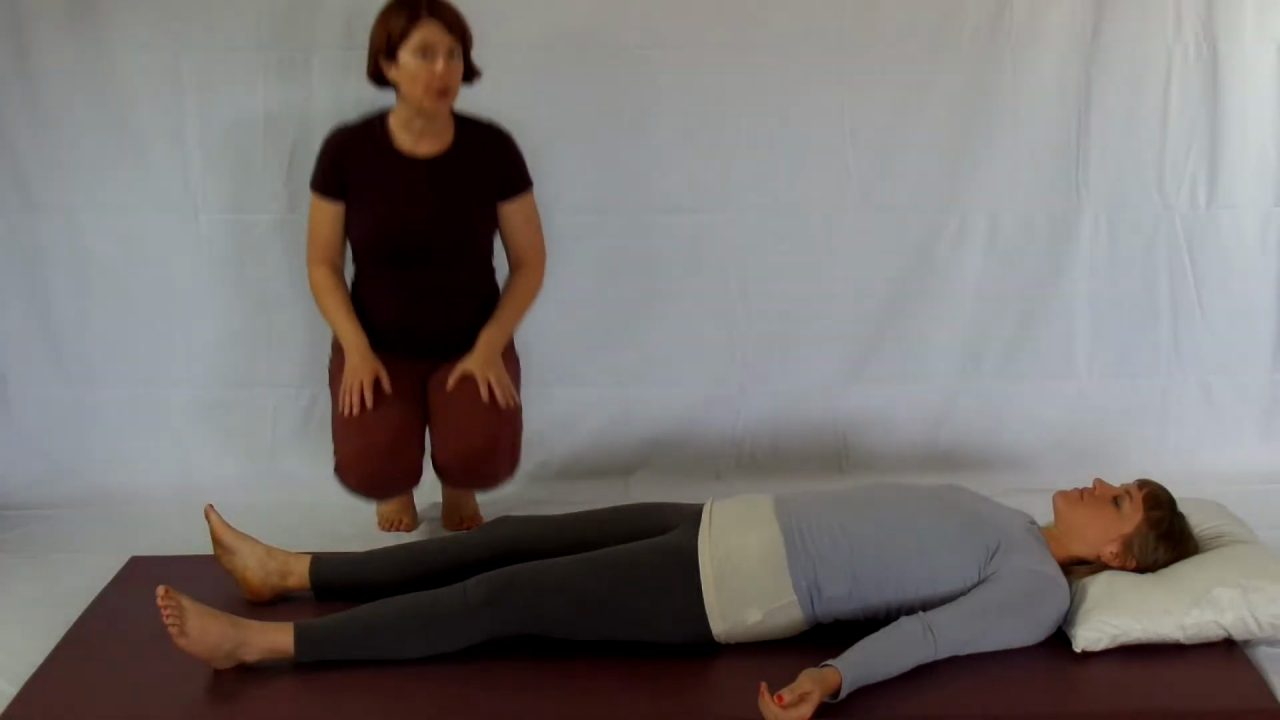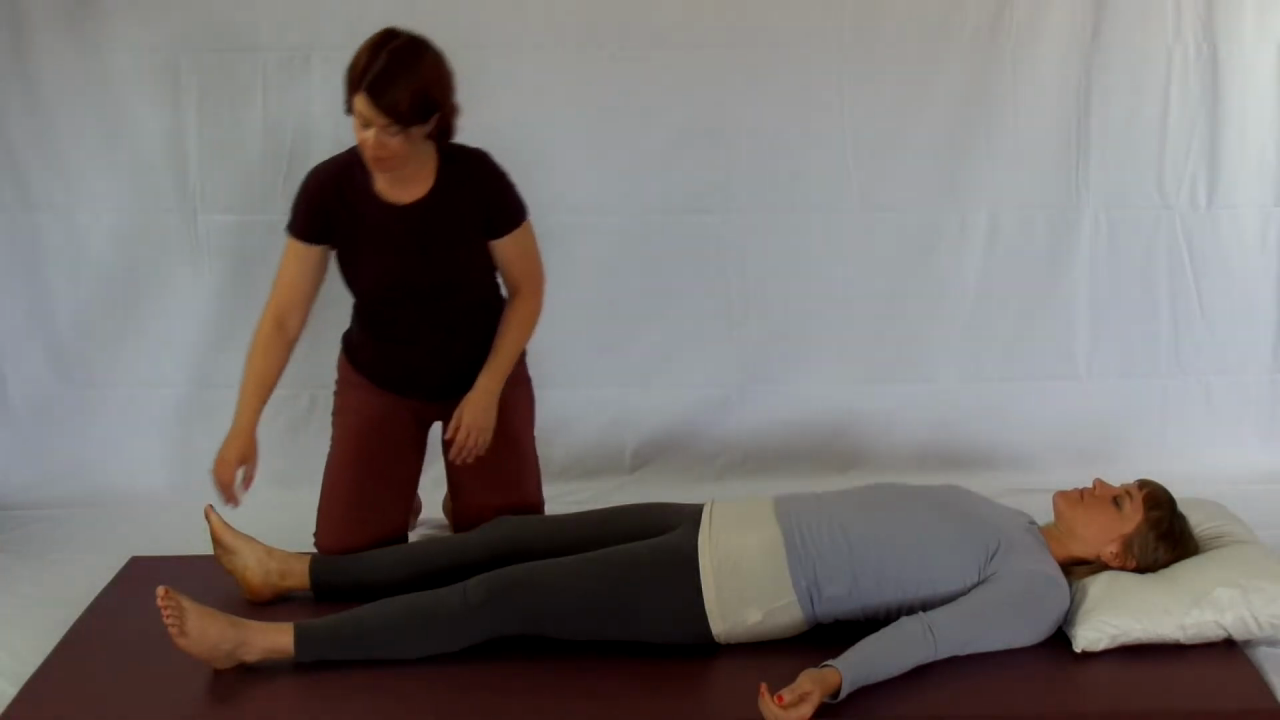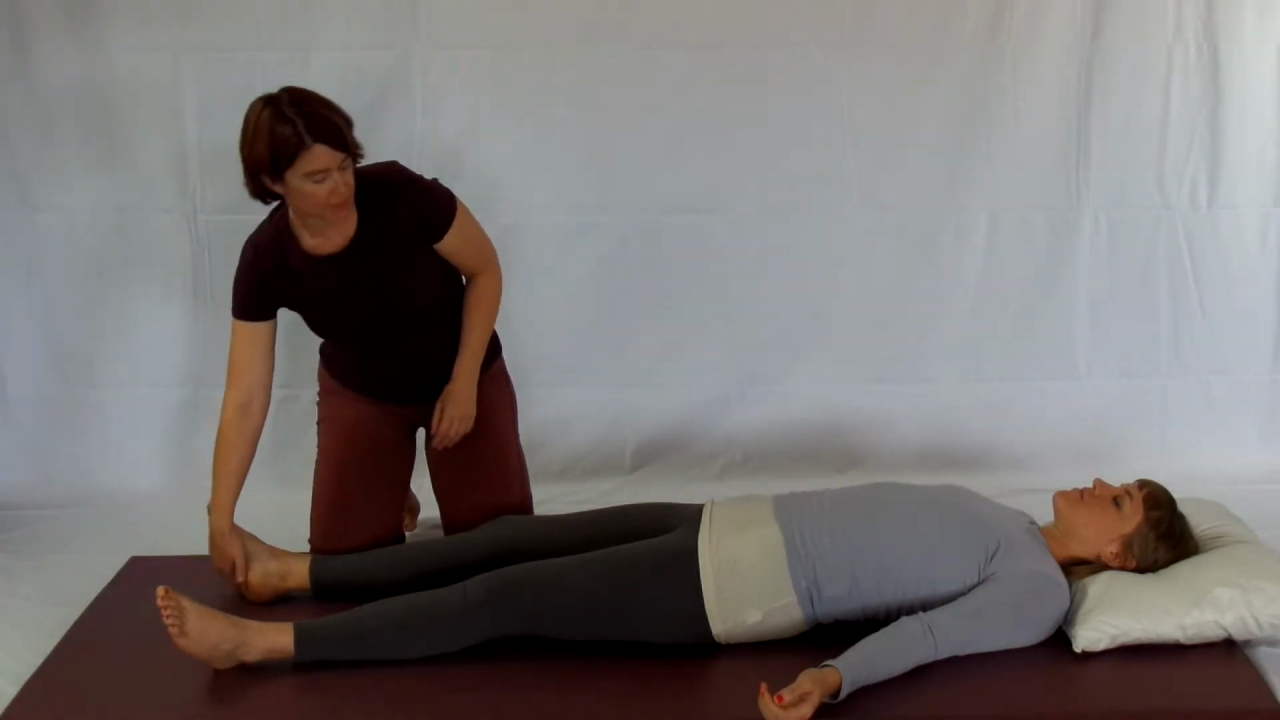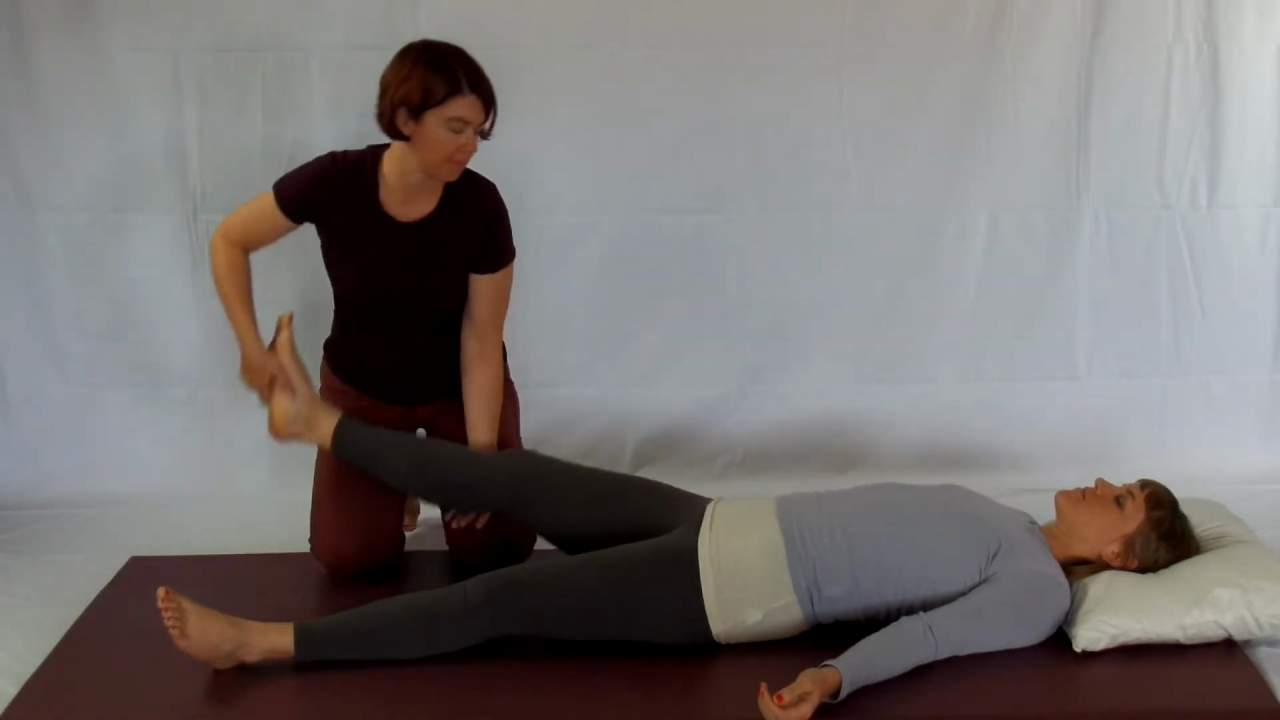
dt=1s
person 1, frame 1
left shoulder: (1038, 592)
right shoulder: (1009, 530)
left elbow: (928, 629)
left hip: (736, 588)
right hip: (733, 527)
left knee: (502, 599)
right knee: (509, 537)
right ankle: (285, 569)
person 1, frame 2
left shoulder: (1039, 594)
right shoulder: (1013, 528)
left elbow: (929, 633)
left hip: (738, 591)
right hip: (732, 529)
left knee: (502, 601)
right knee: (509, 538)
right ankle: (290, 571)
person 1, frame 3
left shoulder: (1038, 593)
right shoulder: (1008, 528)
left elbow: (929, 632)
left hip: (737, 591)
right hip: (731, 529)
left knee: (502, 601)
right knee: (507, 538)
right ankle: (289, 570)
person 1, frame 4
left shoulder: (1038, 593)
right shoulder: (1009, 527)
left elbow: (933, 631)
left hip: (732, 592)
right hip: (725, 528)
left knee: (499, 601)
right knee: (516, 481)
right ankle: (315, 418)
person 2, frame 1
left shoulder: (493, 149)
right shoulder: (347, 150)
left elbow: (529, 263)
right elbow: (323, 263)
left wrist: (488, 346)
right wrist: (354, 345)
left hip: (468, 349)
right hip: (380, 349)
left knee: (482, 457)
right knee: (368, 471)
left ankle: (455, 479)
right ankle: (401, 475)
person 2, frame 2
left shoulder: (478, 179)
right shoulder: (327, 189)
left elbow: (527, 290)
right elbow: (284, 316)
left wrist: (487, 391)
right wrist: (244, 428)
left hip: (482, 374)
right hip: (378, 383)
right knee: (348, 548)
left ankle: (461, 497)
right ankle: (398, 493)
person 2, frame 3
left shoulder: (400, 194)
right shoulder: (266, 259)
left elbow: (484, 271)
right elbow: (245, 400)
left wrist: (463, 382)
right wrist: (221, 521)
left hip: (459, 376)
right hip: (359, 393)
right knee: (344, 553)
right ankle: (390, 494)
person 2, frame 4
left shoulder: (480, 206)
right shoulder: (333, 183)
left elbow: (482, 342)
right elbow: (228, 242)
left wrist: (481, 456)
right wrist: (251, 346)
left hip: (457, 388)
right hip: (361, 389)
left knee: (498, 546)
right knee: (348, 557)
right ankle: (390, 487)
